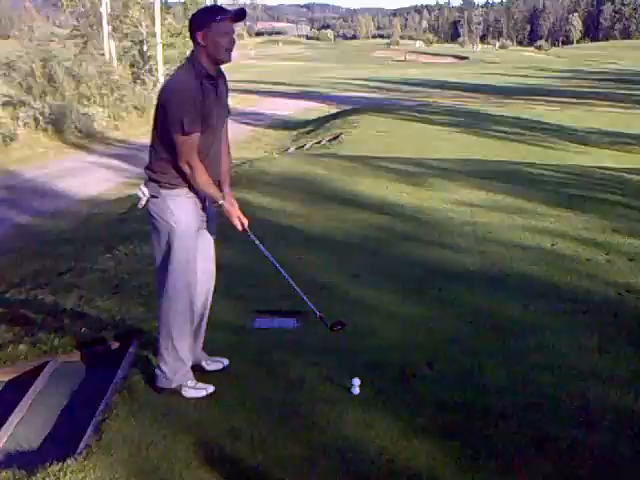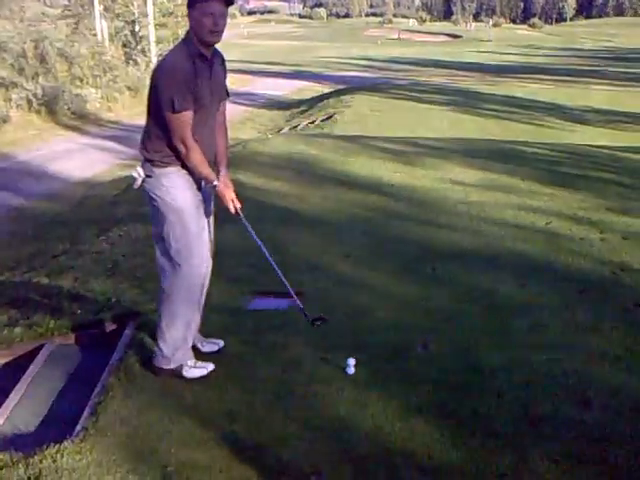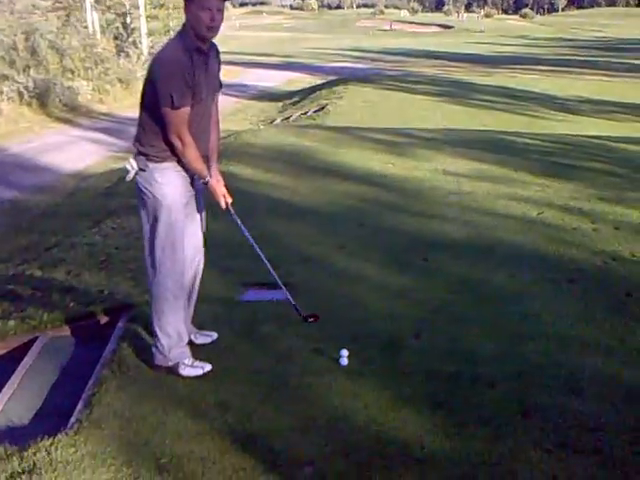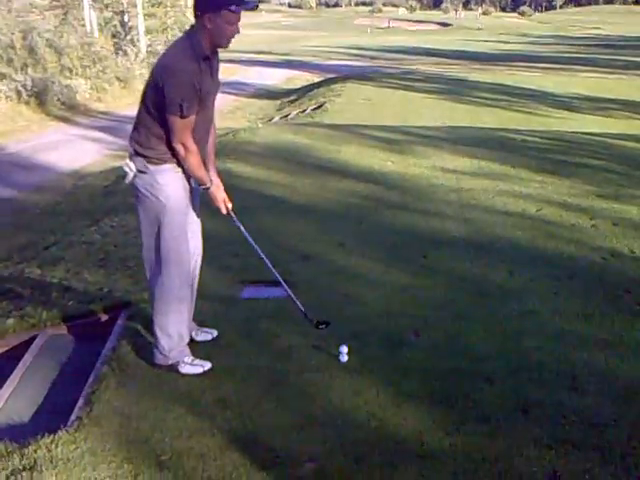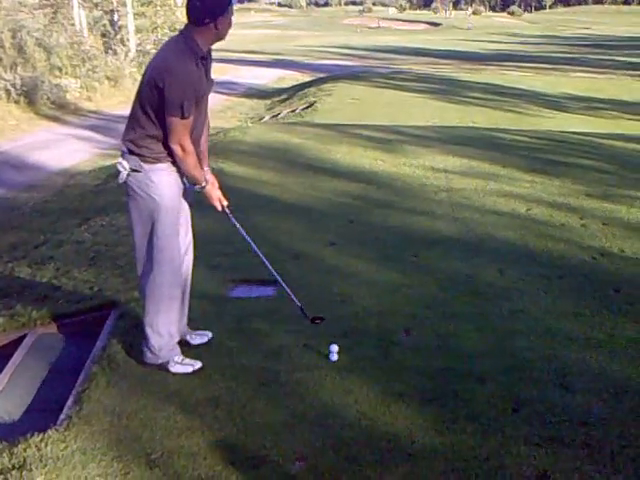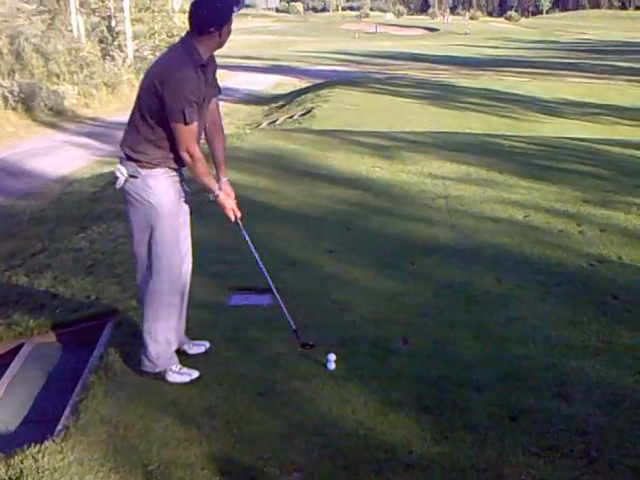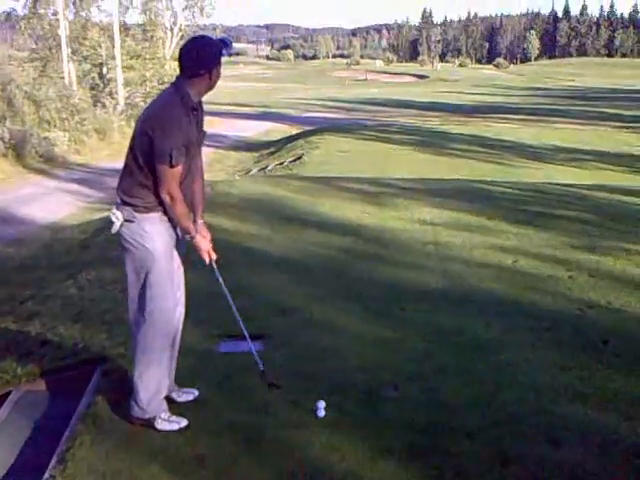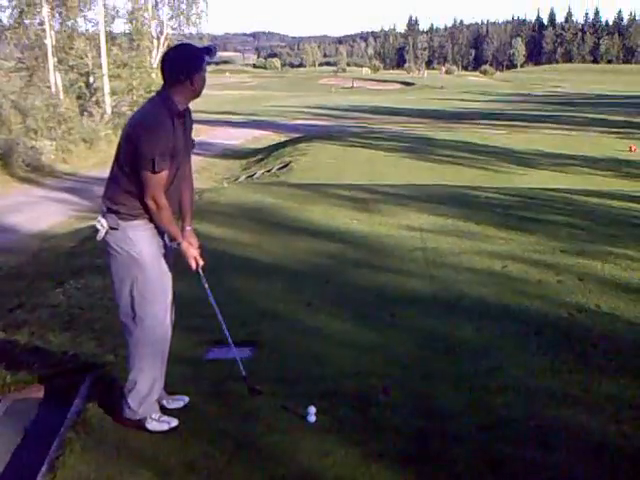
dt=0.3s
person 1, frame 1
left shoulder: (218, 80)
right shoulder: (182, 88)
left elbow: (221, 140)
right elbow: (188, 163)
left wrist: (227, 191)
right wrist: (222, 203)
left hip: (199, 194)
right hip: (174, 196)
left knee: (204, 279)
right knee: (184, 285)
left ankle: (192, 351)
right ankle: (172, 373)
person 1, frame 2
left shoulder: (216, 61)
right shoulder: (174, 67)
right elbow: (183, 141)
left wrist: (224, 173)
right wrist: (215, 184)
left hip: (197, 174)
right hip: (169, 175)
left knee: (200, 261)
right knee: (188, 263)
left ankle: (188, 334)
right ankle: (171, 354)
person 1, frame 3
left shoulder: (211, 54)
right shoulder: (171, 61)
right elbow: (178, 136)
left wrist: (214, 168)
right wrist: (208, 180)
left hip: (188, 168)
right hip: (162, 170)
left knee: (192, 256)
right knee: (171, 262)
left ankle: (181, 326)
right ankle: (169, 350)
person 1, frame 4
left shoulder: (210, 55)
right shoulder: (179, 67)
right elbow: (182, 143)
left wrist: (213, 172)
right wrist: (209, 186)
left hip: (181, 168)
right hip: (160, 171)
left knee: (189, 253)
right knee: (174, 261)
left ankle: (182, 324)
right ankle: (170, 349)
person 1, frame 5
left shoulder: (200, 53)
right shoulder: (179, 67)
left elbow: (200, 115)
right elbow: (179, 143)
left wrist: (207, 168)
right wrist: (203, 184)
left hip: (169, 165)
right hip: (151, 169)
left knee: (180, 253)
right knee: (164, 260)
left ankle: (175, 327)
right ankle: (159, 348)
person 1, frame 6
left shoulder: (205, 62)
right shoulder: (178, 74)
left elbow: (212, 120)
right elbow: (188, 149)
left wrist: (223, 177)
right wrist: (217, 193)
left hip: (167, 171)
right hip: (150, 175)
left knee: (178, 262)
right knee: (164, 267)
left ankle: (173, 337)
right ankle: (157, 357)
person 1, frame 7
left shoulder: (193, 106)
right shoulder: (169, 116)
left elbow: (195, 166)
right elbow: (169, 191)
left wrist: (200, 221)
right wrist: (195, 235)
left hip: (164, 217)
right hip: (145, 220)
left knee: (171, 307)
right knee: (159, 313)
left ankle: (164, 384)
right ankle: (147, 405)
person 1, frame 8
left shoulder: (181, 115)
right shoulder: (154, 123)
left elbow: (184, 173)
right elbow: (153, 198)
left wrist: (188, 229)
right wrist: (180, 241)
left hip: (151, 224)
right hip: (130, 226)
left knee: (161, 314)
right knee: (150, 319)
left ankle: (153, 391)
right ankle: (139, 406)
